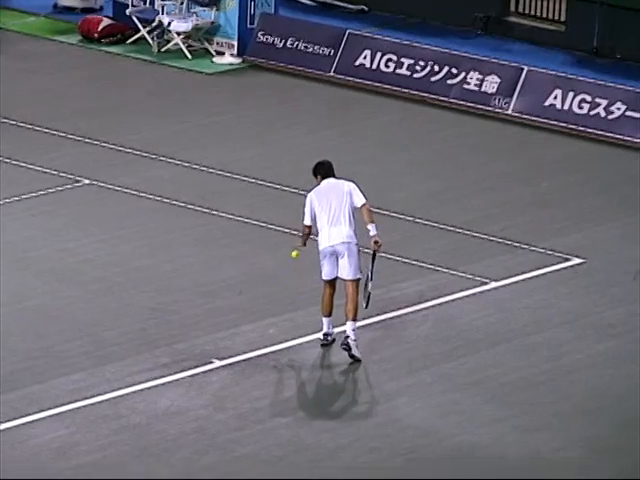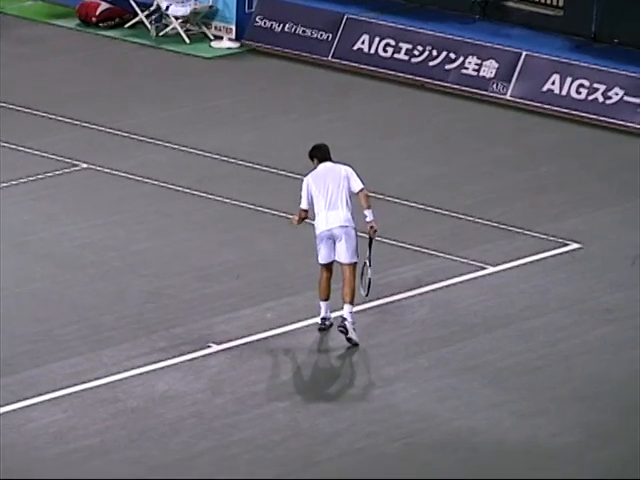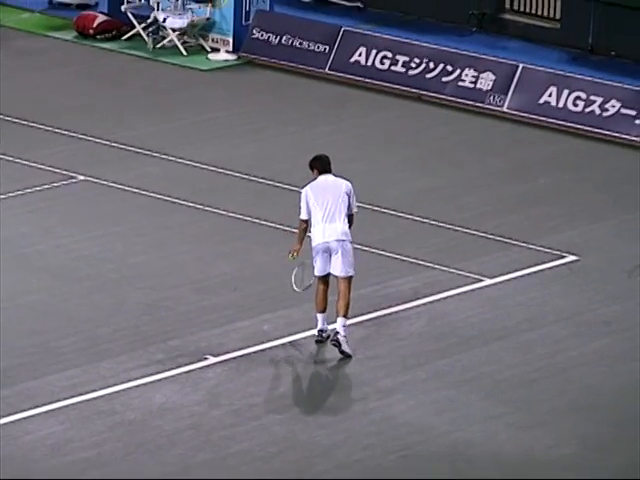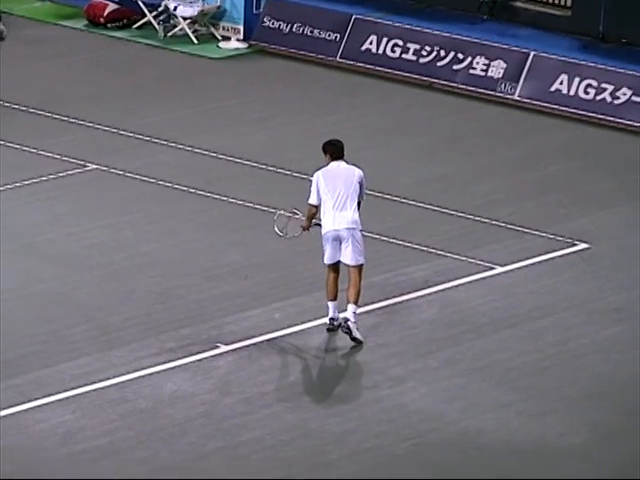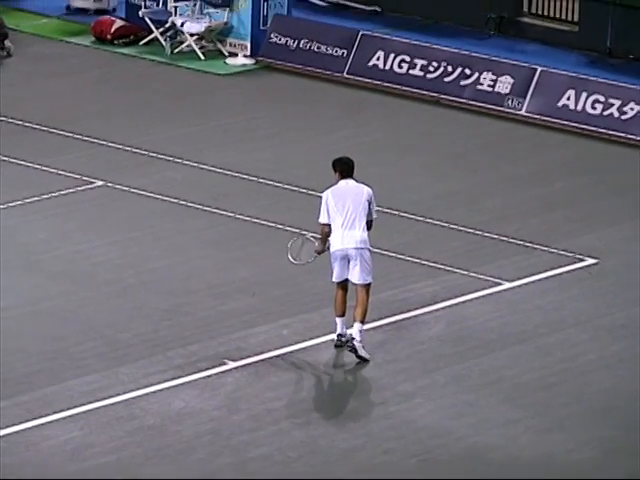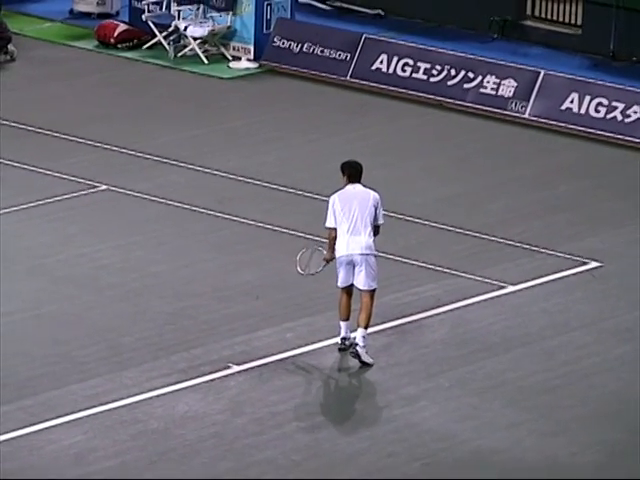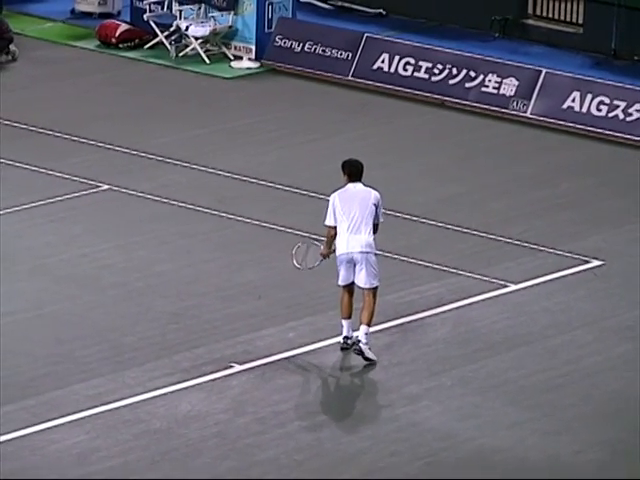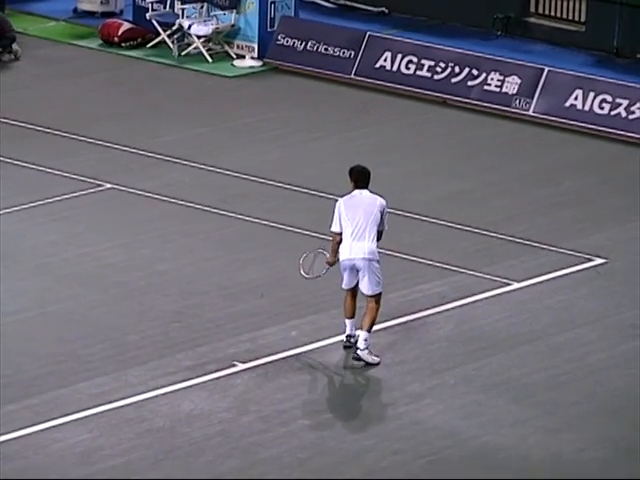
dt=0.4s
person 1, frame 1
left shoulder: (313, 195)
right shoulder: (348, 186)
left elbow: (307, 229)
right elbow: (365, 208)
left wrist: (302, 242)
right wrist: (373, 233)
left hip: (326, 244)
right hip: (346, 241)
left knee: (328, 286)
right knee: (351, 288)
left ankle: (327, 332)
right ankle: (349, 336)
person 1, frame 2
left shoulder: (309, 179)
right shoulder: (345, 170)
left elbow: (304, 213)
right elbow: (362, 194)
left wrist: (296, 219)
right wrist: (370, 219)
left hip: (323, 228)
right hip: (344, 225)
left knee: (325, 270)
right knee: (349, 272)
left ankle: (324, 317)
right ankle: (346, 319)
person 1, frame 3
left shoulder: (308, 190)
right shoulder: (345, 185)
left elbow: (304, 224)
left wrist: (298, 244)
left hip: (319, 240)
right hip: (341, 238)
left knee: (322, 283)
right knee: (344, 285)
left ankle: (321, 329)
right ankle: (339, 332)
person 1, frame 4
left shoulder: (319, 175)
right shoulder: (357, 173)
left elbow: (313, 209)
left wrist: (307, 222)
left hip: (329, 228)
right hip: (351, 226)
left knee: (332, 271)
right knee: (355, 273)
left ankle: (332, 317)
right ankle: (350, 319)
person 1, frame 5
left shoulder: (329, 194)
right shoulder: (366, 191)
left elbow: (325, 228)
left wrist: (322, 245)
left hip: (338, 246)
right hip: (359, 245)
left knee: (340, 287)
right knee: (362, 291)
left ankle: (340, 334)
right ankle: (356, 337)
person 1, frame 6
left shoulder: (336, 198)
right shoulder: (373, 197)
left elbow: (332, 233)
right elbow: (376, 230)
left wrist: (330, 252)
left hip: (343, 251)
right hip: (364, 251)
left knee: (345, 292)
right knee: (367, 297)
left ankle: (344, 338)
right ankle: (359, 344)
person 1, frame 7
left shoulder: (336, 196)
right shoulder: (374, 195)
left elbow: (332, 231)
left wrist: (327, 248)
left hip: (343, 250)
right hip: (365, 249)
left knee: (346, 291)
right knee: (369, 295)
left ankle: (347, 337)
right ankle: (362, 340)
person 1, frame 8
left shoulder: (342, 203)
right shoulder: (380, 202)
left elbow: (337, 237)
left wrist: (333, 256)
left hip: (346, 255)
right hip: (368, 255)
left knee: (350, 292)
right knee: (373, 301)
left ankle: (350, 336)
right ankle: (362, 346)
